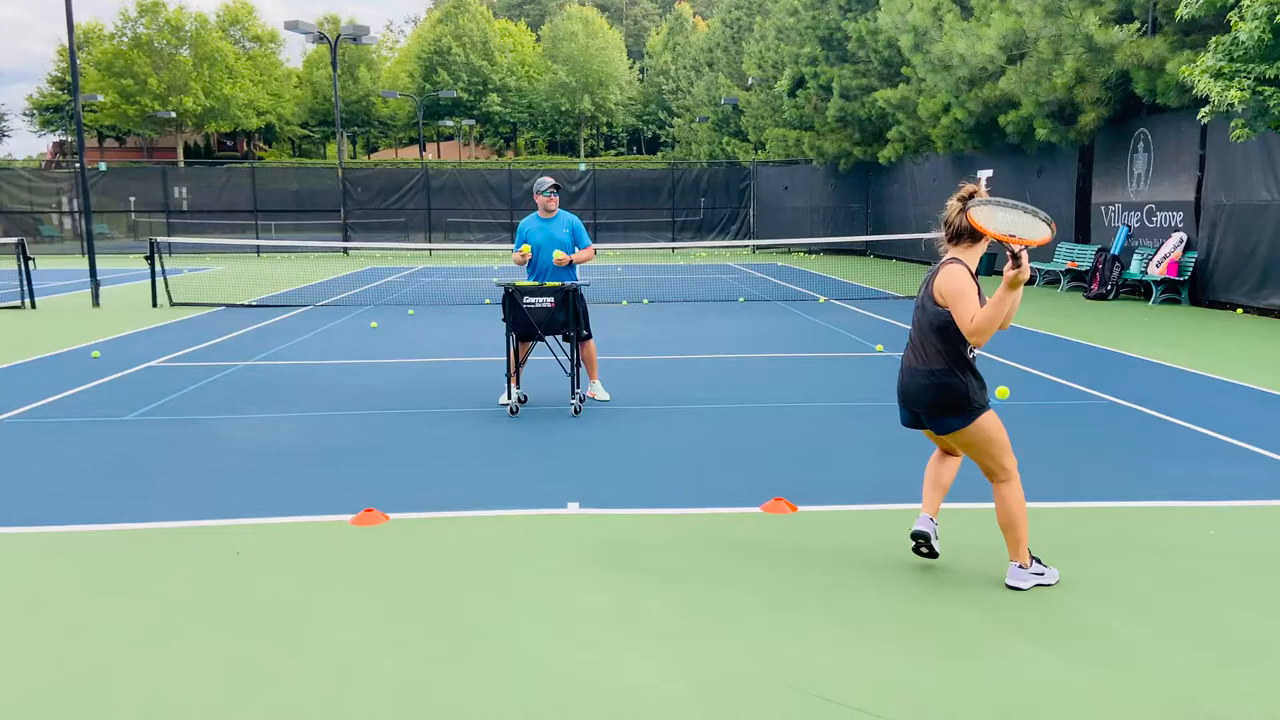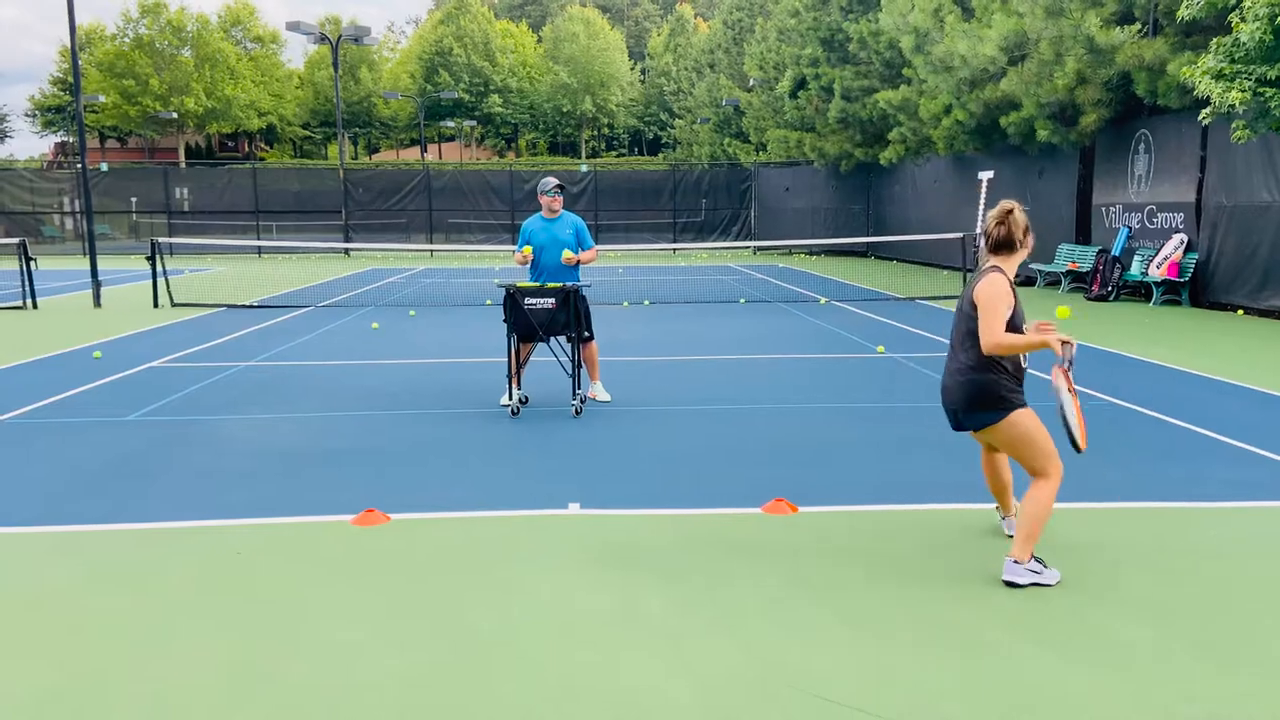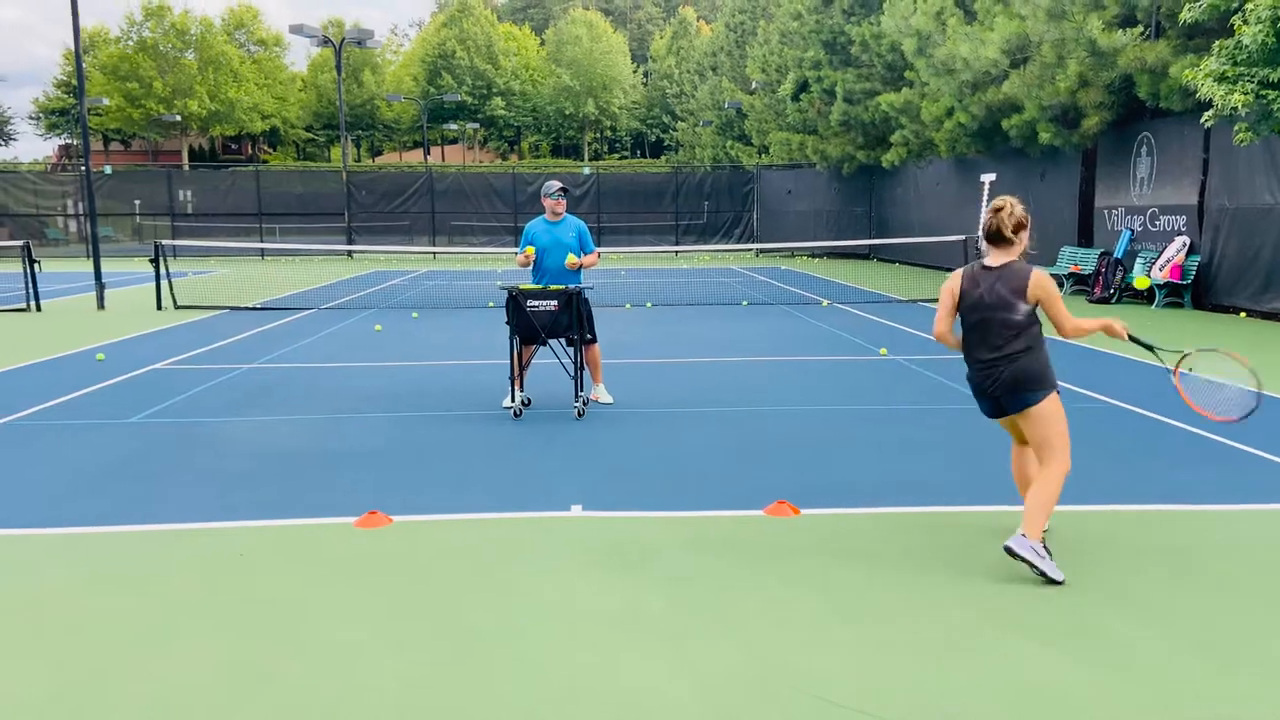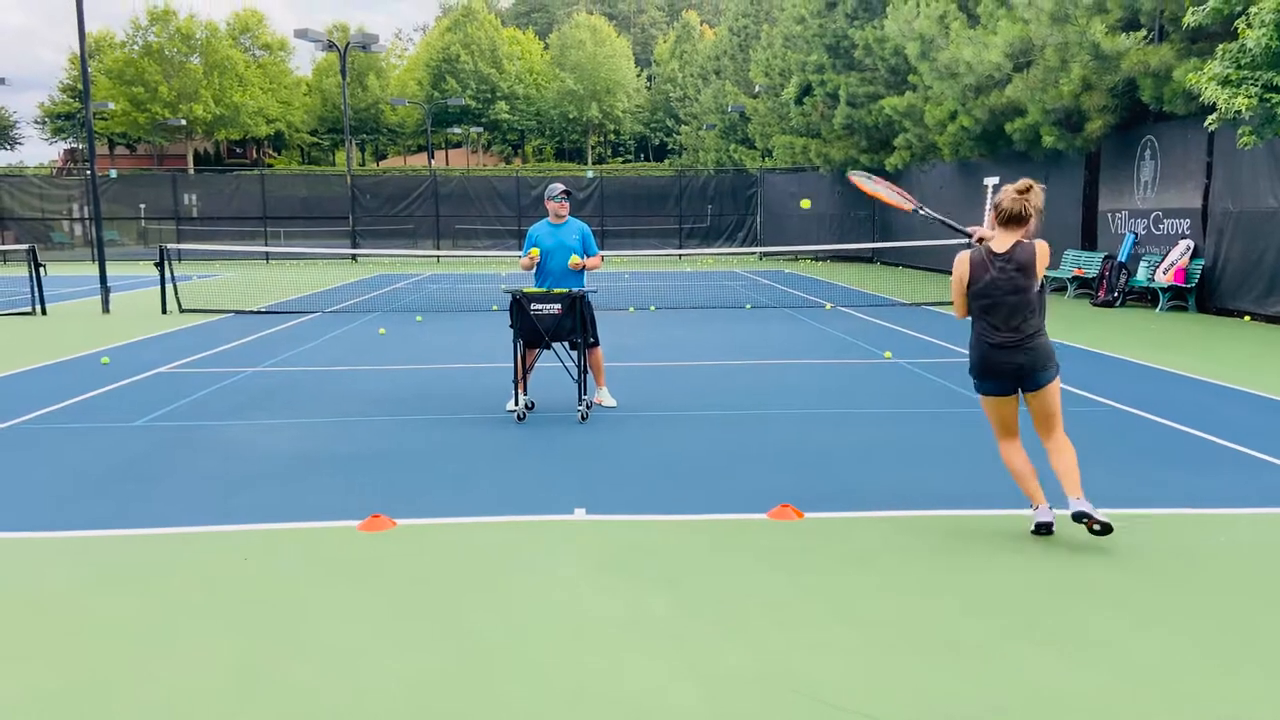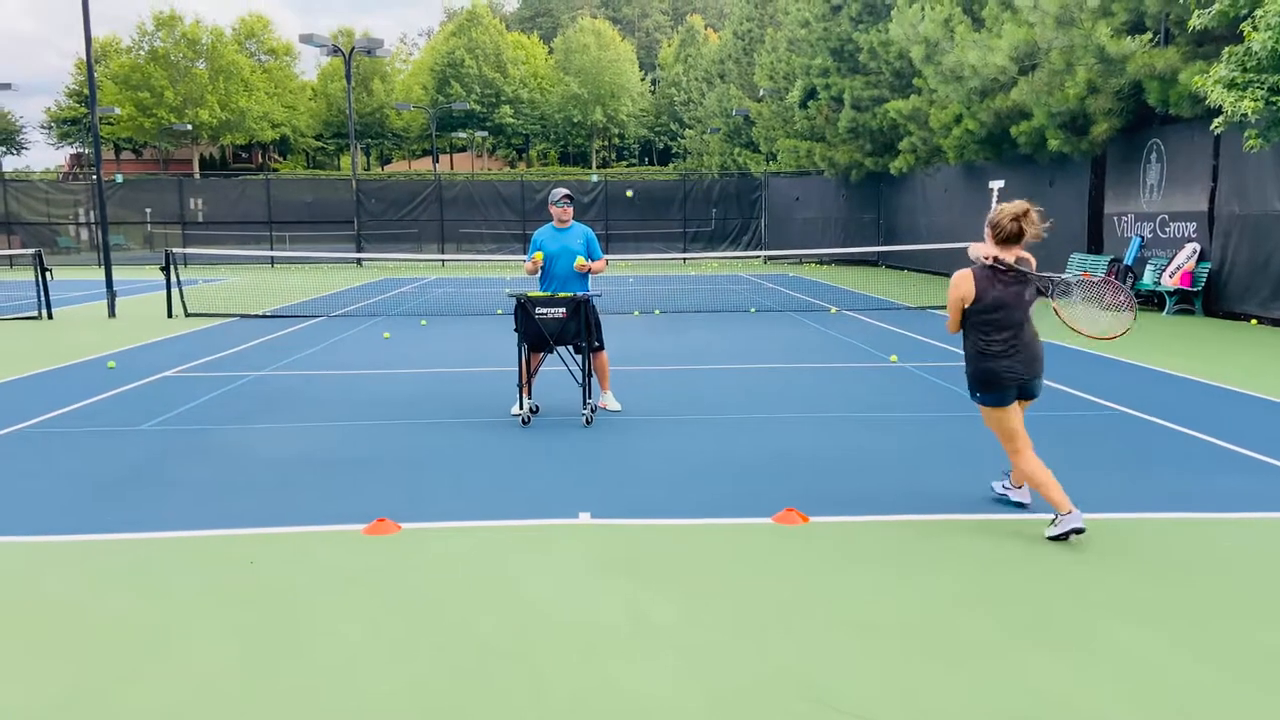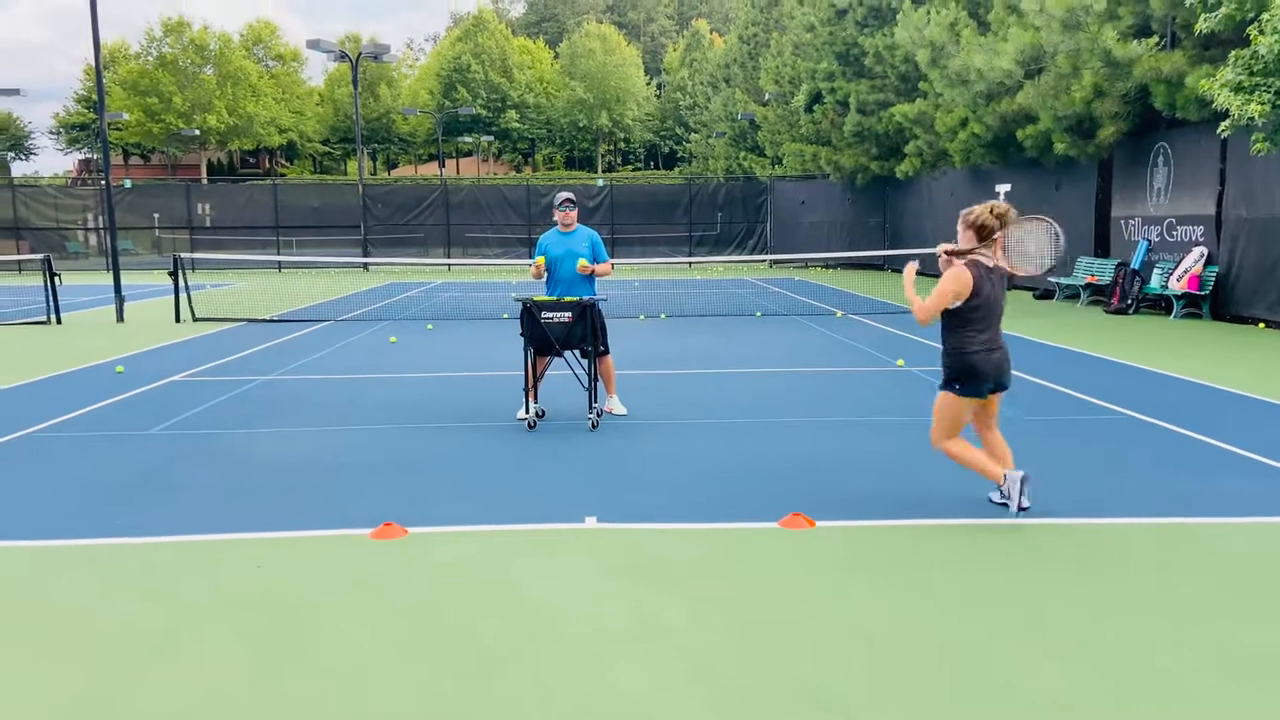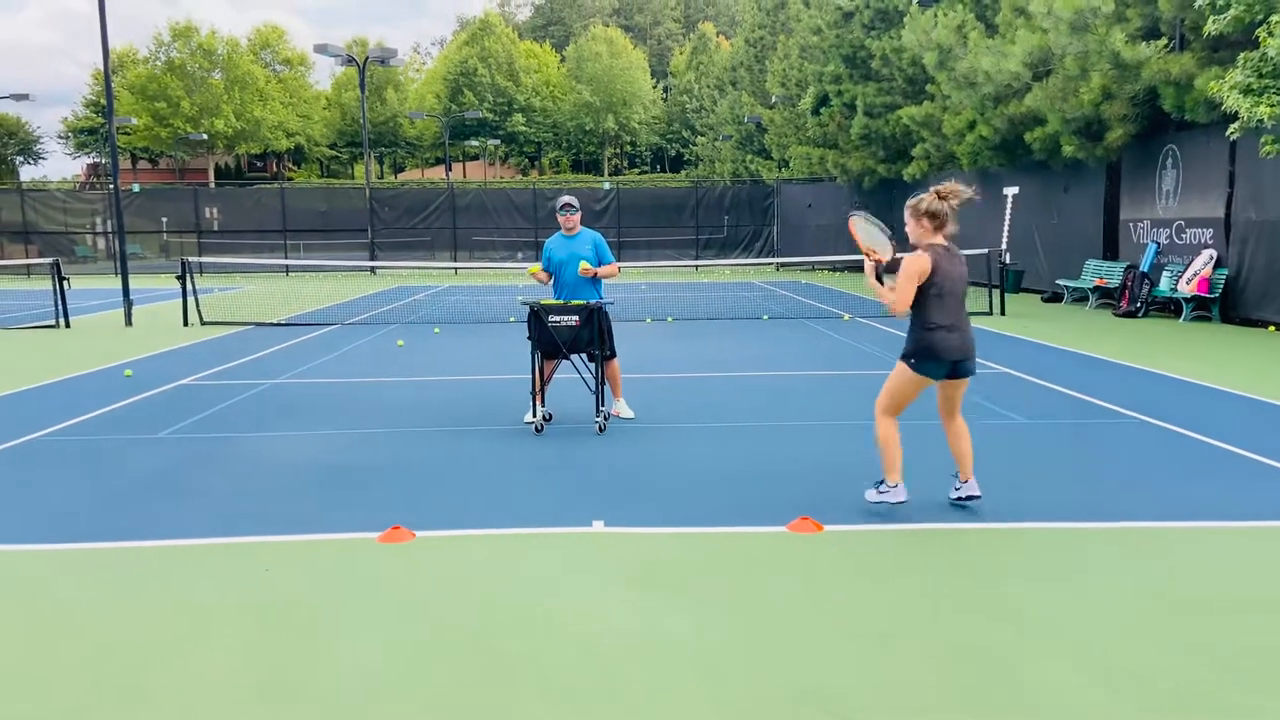
dt=0.2s
person 1, frame 1
left shoulder: (950, 270)
right shoulder: (955, 274)
left elbow: (986, 324)
right elbow: (977, 332)
left wrist: (1011, 285)
right wrist: (1010, 285)
left hip: (915, 390)
right hip: (948, 392)
left knee: (949, 450)
right knee: (1006, 477)
left ankle: (926, 518)
right ankle: (1022, 566)
person 1, frame 2
left shoulder: (981, 280)
right shoulder: (996, 282)
right elbow: (992, 345)
left wrist: (1029, 330)
right wrist: (1043, 342)
left hip: (958, 393)
right hip: (988, 393)
left knee: (993, 446)
right knee: (1049, 472)
left ankle: (1010, 517)
right ankle: (1019, 562)
person 1, frame 3
left shoulder: (959, 279)
right shoulder: (1034, 276)
left elbow: (941, 332)
right elbow: (1068, 328)
right wrist: (1105, 324)
left hip: (987, 384)
right hip: (1029, 379)
left knee: (1022, 442)
right knee: (1056, 463)
left ankle: (1035, 516)
right ankle: (1027, 538)
person 1, frame 4
left shoulder: (966, 261)
right shoulder: (1039, 253)
left elbow: (961, 312)
right wrist: (991, 239)
left hip: (991, 364)
right hip: (1036, 358)
left knee: (1007, 439)
right knee: (1053, 434)
left ankle: (1041, 510)
right ankle: (1077, 503)
person 1, frame 5
left shoulder: (965, 279)
right shoulder: (1027, 267)
left elbow: (952, 325)
right elbow: (995, 271)
right wrist: (982, 254)
left hip: (991, 374)
right hip: (1028, 366)
left knee: (1019, 452)
right knee: (1011, 430)
left ankle: (1066, 512)
right ankle: (1017, 485)
person 1, frame 6
left shoulder: (960, 274)
right shoulder: (997, 269)
left elbow: (924, 316)
left wrist: (909, 285)
right wrist: (949, 259)
left hip: (967, 367)
right hip: (997, 361)
left knee: (943, 440)
right knee: (987, 428)
left ankle: (1009, 478)
right ankle: (1009, 493)
person 1, frame 7
left shoulder: (917, 259)
right shoulder: (956, 256)
left elbow: (898, 306)
left wrist: (873, 284)
right wrist: (904, 281)
left hip: (928, 349)
right hip: (962, 347)
left knee: (884, 412)
right knee: (951, 416)
left ankle: (893, 486)
right ankle: (966, 483)
person 2, frame 1
left shoulder: (571, 221)
right shoulder: (525, 225)
left elbow: (589, 252)
right elbow: (516, 255)
left wrist: (570, 259)
right wrist: (521, 258)
left knee: (584, 338)
right knee: (522, 340)
left ankle: (594, 385)
person 2, frame 2
left shoulder: (575, 222)
right shoulder: (529, 225)
left elbow: (592, 252)
right elbow: (519, 256)
left wrist: (577, 259)
right wrist: (523, 258)
left knee: (586, 340)
right knee: (523, 341)
left ankle: (596, 386)
person 2, frame 3
left shoulder: (578, 225)
right shoulder: (532, 227)
left elbow: (594, 257)
right elbow: (520, 259)
left wrist: (580, 263)
right wrist: (525, 259)
left knee: (589, 342)
right knee: (525, 343)
left ankle: (598, 388)
right ankle: (516, 390)
person 2, frame 4
left shoulder: (581, 228)
right shoulder: (535, 230)
left elbow: (597, 260)
right elbow: (524, 264)
left wrist: (583, 264)
right wrist: (529, 261)
left knee: (592, 345)
right knee: (529, 346)
left ankle: (601, 391)
right ankle: (520, 394)
person 2, frame 5
left shoulder: (585, 232)
right shoulder: (540, 235)
left elbow: (601, 264)
right elbow: (529, 268)
left wrist: (589, 267)
right wrist: (533, 265)
left knee: (597, 349)
right knee: (533, 350)
left ankle: (606, 395)
right ankle: (524, 398)
person 2, frame 6
left shoulder: (590, 236)
right shoulder: (545, 239)
left elbow: (607, 267)
right elbow: (538, 272)
left wrist: (593, 269)
right wrist: (537, 270)
left knee: (602, 353)
right knee: (540, 354)
left ankle: (612, 399)
right ankle: (530, 402)
person 2, frame 7
left shoulder: (594, 238)
right shoulder: (551, 244)
left elbow: (613, 269)
right elbow: (546, 275)
left wrist: (595, 272)
right wrist: (538, 276)
left knee: (608, 357)
right knee: (547, 357)
left ankle: (619, 403)
